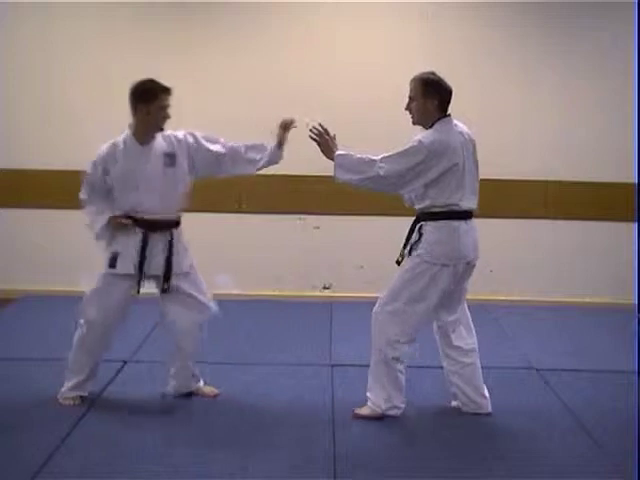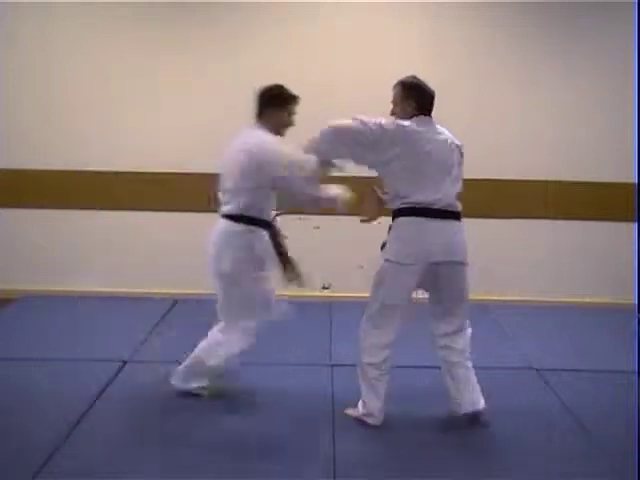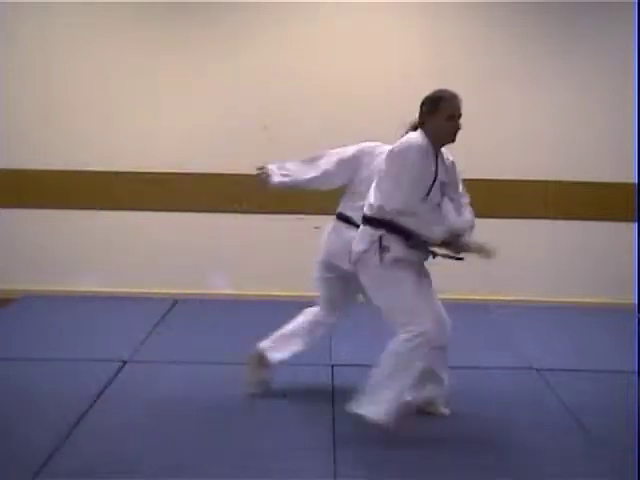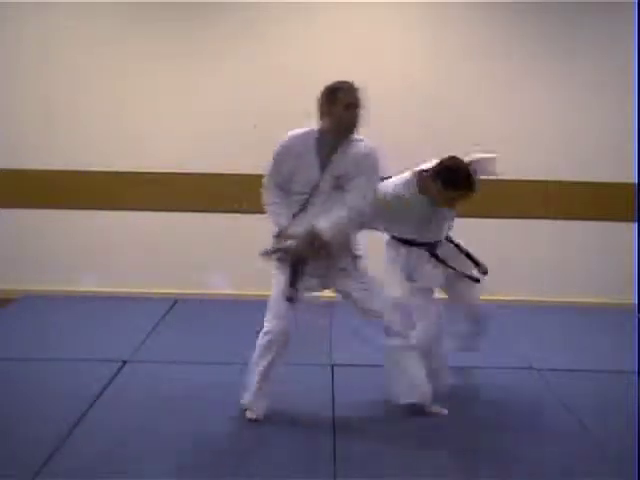
dt=0.4s
person 1, frame 1
left shoulder: (434, 143)
right shoulder: (461, 135)
left elbow: (385, 172)
left wrist: (335, 155)
right wrist: (416, 194)
left hip: (439, 238)
right hip: (461, 236)
left knee: (391, 317)
right knee: (452, 318)
left ankle: (385, 400)
right ankle: (473, 399)
person 1, frame 2
left shoulder: (396, 134)
right shoulder: (451, 143)
left elbow: (341, 134)
left wrist: (316, 148)
right wrist: (390, 200)
left hip: (412, 239)
right hip: (449, 236)
left knee: (379, 325)
right knee: (453, 326)
left ankle: (371, 408)
right ankle: (468, 404)
person 1, frame 3
left shoulder: (443, 163)
right shoulder: (410, 150)
left elbow: (456, 205)
right elbow: (403, 207)
left wrist: (460, 234)
right wrist: (445, 237)
left hip: (402, 250)
right hip: (381, 248)
left knee: (436, 326)
right knee: (419, 330)
left ankle: (422, 395)
right ankle: (375, 406)
person 1, frame 4
left shoulder: (364, 155)
right shoulder: (293, 145)
left elbow: (355, 209)
right elbow: (272, 190)
left wrist: (314, 237)
right wrist: (287, 231)
left hip: (338, 252)
right hip: (297, 251)
left knee: (389, 316)
right knee: (278, 329)
left ankle: (418, 394)
right ankle: (253, 398)
person 2, frame 1
left shoulder: (183, 144)
right shoulder: (112, 153)
left elbow: (230, 157)
right elbow: (90, 195)
left wrist: (274, 148)
right wrist: (107, 220)
left hip: (169, 246)
right hip: (127, 246)
left knee: (195, 313)
right knee: (98, 318)
left ankle: (185, 381)
right ankle: (75, 386)
person 2, frame 2
left shoulder: (245, 143)
right shoulder: (266, 147)
right elbow: (300, 180)
right wrist: (335, 195)
left hip: (236, 235)
right hip: (241, 241)
left knee: (241, 315)
right knee: (244, 319)
left ankle: (194, 377)
right ankle: (190, 376)
person 2, frame 3
left shoulder: (368, 152)
left elbow: (318, 169)
left wrist: (276, 173)
left hip: (341, 242)
left knee: (326, 312)
left ankle: (266, 355)
person 2, frame 4
left shoulder: (440, 171)
right shoulder: (393, 195)
left elbow: (476, 165)
left wrist: (477, 163)
left hip: (442, 249)
right hip: (411, 256)
left knee: (474, 312)
right knee: (429, 328)
right ankle: (412, 395)
